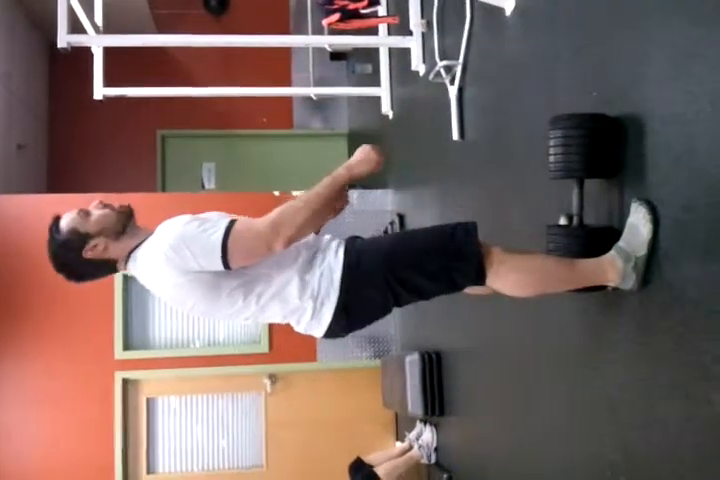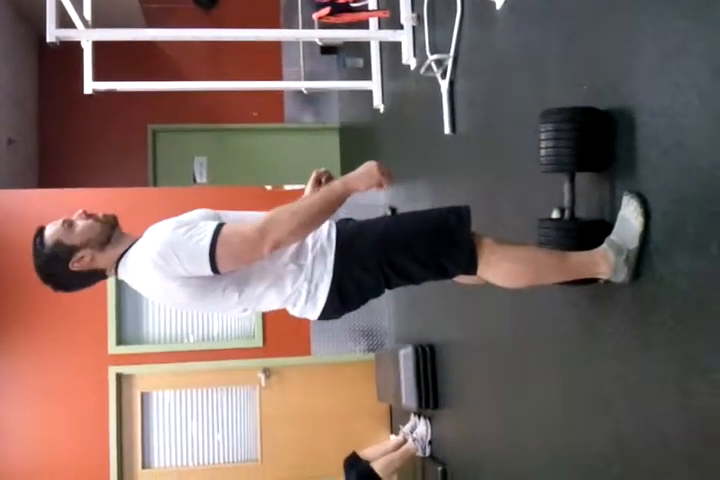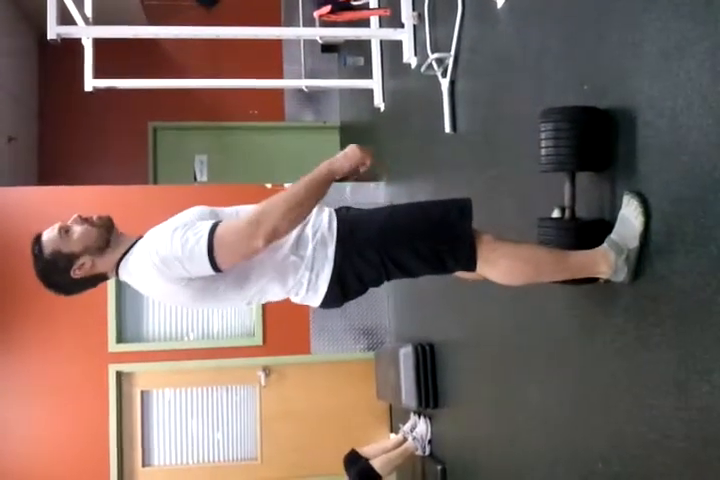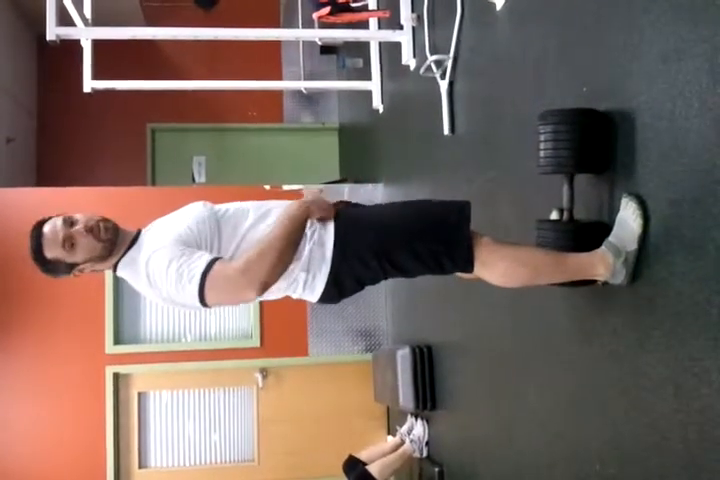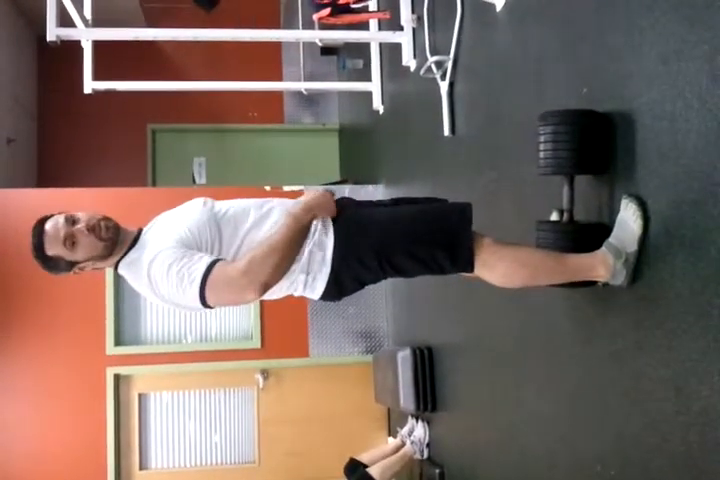
dt=0.4s
person 1, frame 1
left shoulder: (162, 263)
right shoulder: (173, 244)
right elbow: (277, 233)
left wrist: (322, 205)
right wrist: (349, 170)
left hip: (330, 300)
right hip: (343, 283)
left knee: (466, 262)
right knee: (485, 259)
left ankle: (568, 275)
right ankle: (613, 267)
person 1, frame 2
left shoulder: (149, 261)
right shoulder: (161, 253)
right elbow: (267, 239)
left wrist: (310, 198)
right wrist: (351, 183)
left hip: (321, 278)
right hip: (335, 265)
left knee: (457, 252)
right knee: (478, 249)
left ankle: (555, 267)
right ankle: (604, 260)
person 1, frame 3
left shoulder: (154, 254)
right shoulder: (163, 258)
right elbow: (263, 234)
left wrist: (318, 183)
right wrist: (333, 166)
left hip: (327, 240)
right hip: (337, 256)
left knee: (461, 248)
right knee: (477, 247)
left ankle: (557, 263)
right ankle: (605, 259)
person 1, frame 4
left shoulder: (157, 233)
right shoulder: (159, 271)
right elbow: (251, 280)
left wrist: (304, 206)
right wrist: (299, 208)
left hip: (321, 227)
right hip: (333, 256)
left knee: (462, 246)
right knee: (476, 251)
left ankle: (556, 265)
right ankle: (603, 262)
person 1, frame 5
left shoulder: (162, 228)
right shoulder: (159, 271)
right elbow: (252, 281)
left wrist: (311, 205)
right wrist: (306, 206)
left hip: (326, 215)
right hip: (334, 256)
left knee: (459, 241)
right knee: (476, 252)
left ankle: (552, 266)
right ankle: (603, 263)
